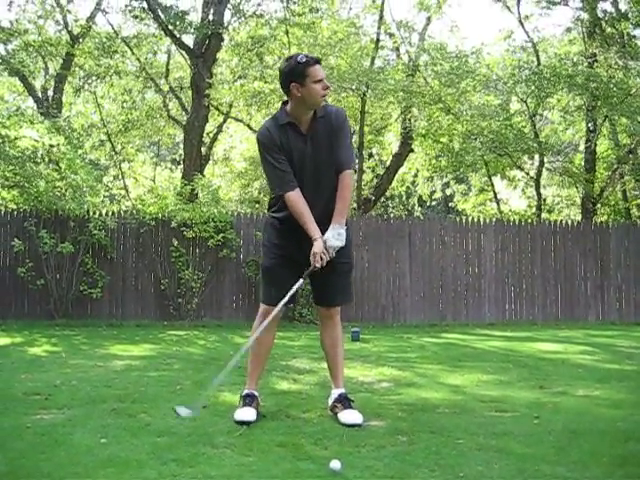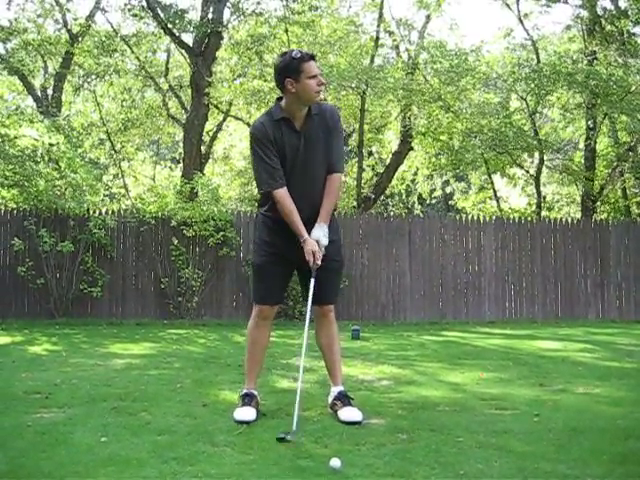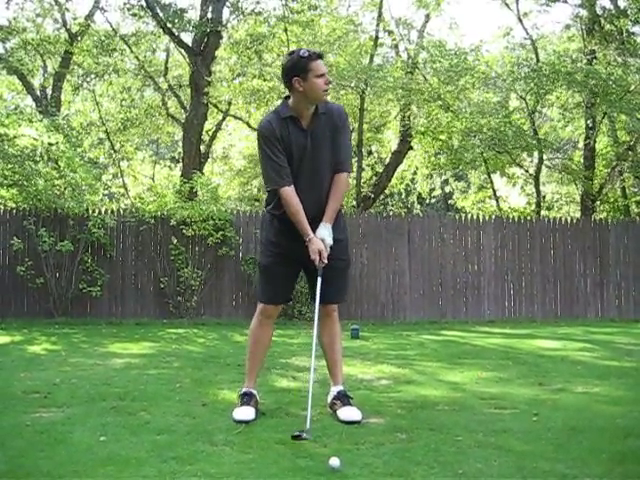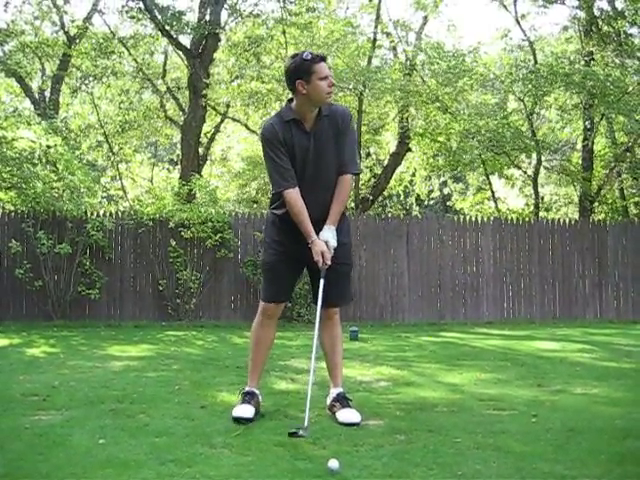
dt=0.3s
person 1, frame 1
left shoulder: (335, 119)
right shoulder: (270, 134)
left elbow: (346, 173)
right elbow: (289, 192)
left wrist: (335, 229)
right wrist: (314, 238)
left hip: (332, 232)
right hip: (285, 232)
left knee: (331, 312)
right knee: (269, 310)
left ankle: (338, 394)
right ankle: (250, 393)
person 1, frame 2
left shoulder: (329, 117)
right shoulder: (263, 129)
left elbow: (335, 174)
right elbow: (277, 189)
left wrist: (320, 229)
right wrist: (303, 239)
left hip: (322, 229)
right hip: (276, 232)
left knee: (325, 310)
right knee: (263, 311)
left ankle: (337, 392)
right ankle: (249, 393)
person 1, frame 3
left shoulder: (336, 116)
right shoulder: (270, 127)
left elbow: (342, 174)
right elbow: (284, 188)
left wrist: (325, 228)
right wrist: (308, 237)
left hip: (328, 228)
right hip: (283, 230)
left knee: (329, 309)
right knee: (267, 309)
left ankle: (337, 392)
right ankle: (249, 392)
person 1, frame 4
left shoulder: (341, 118)
right shoulder: (273, 130)
left elbow: (346, 175)
right elbow: (289, 190)
left wrist: (329, 230)
right wrist: (311, 239)
left hip: (332, 229)
right hip: (286, 231)
left knee: (331, 312)
right knee: (269, 308)
left ankle: (337, 393)
right ankle: (251, 392)
